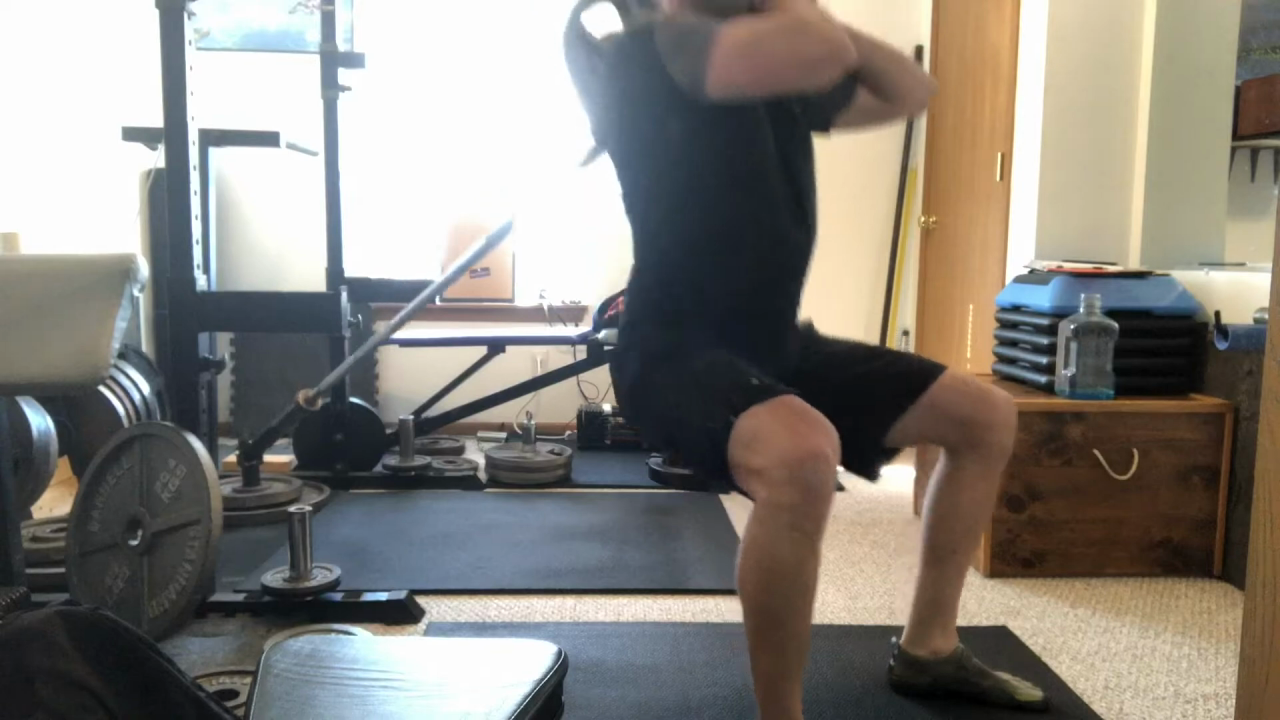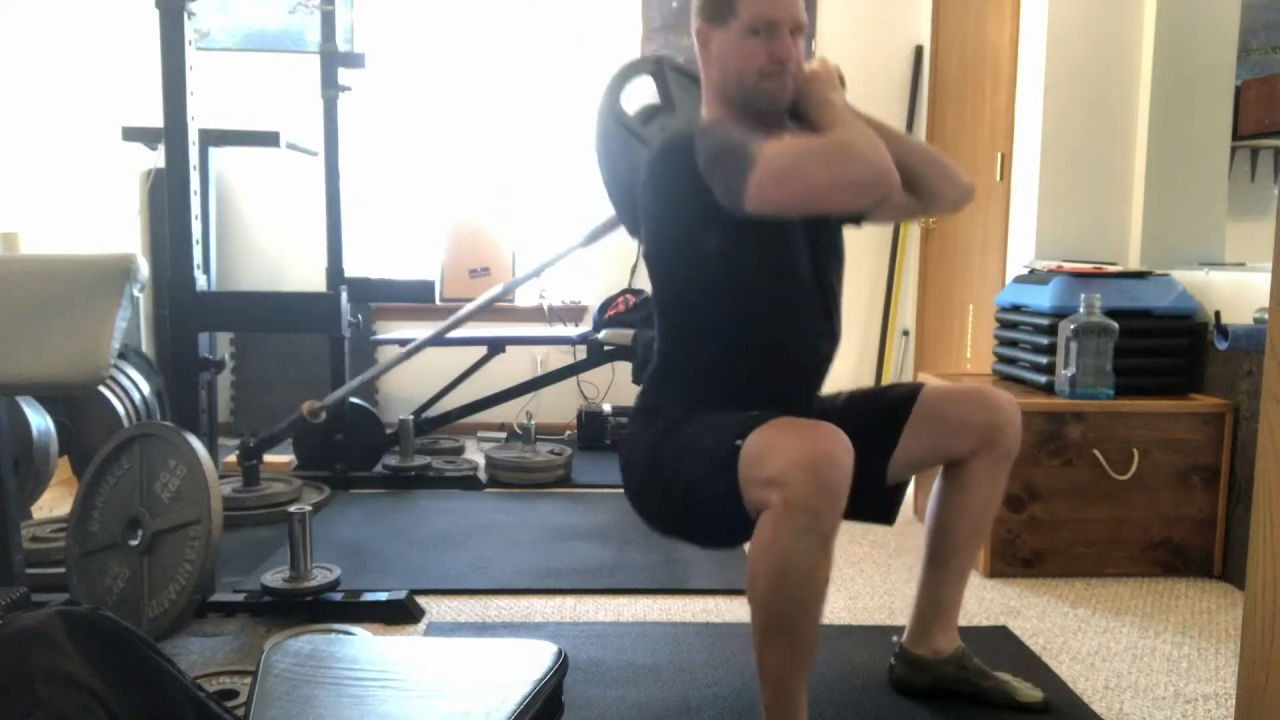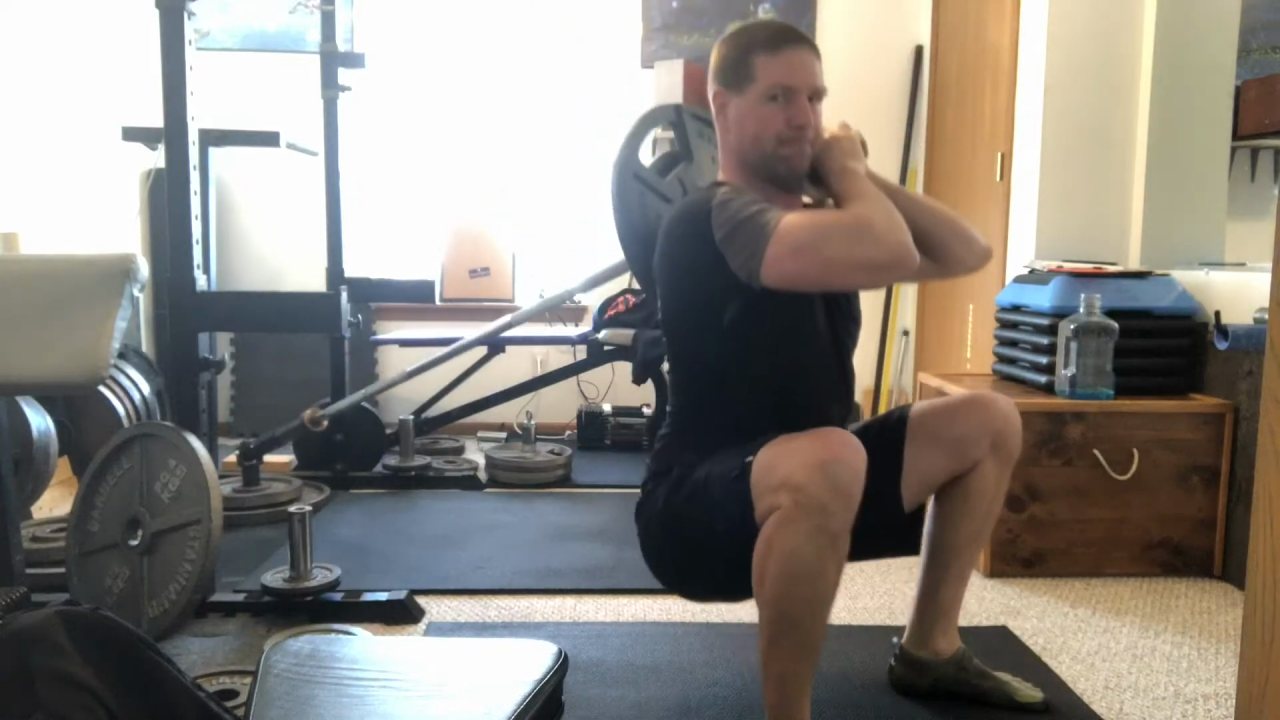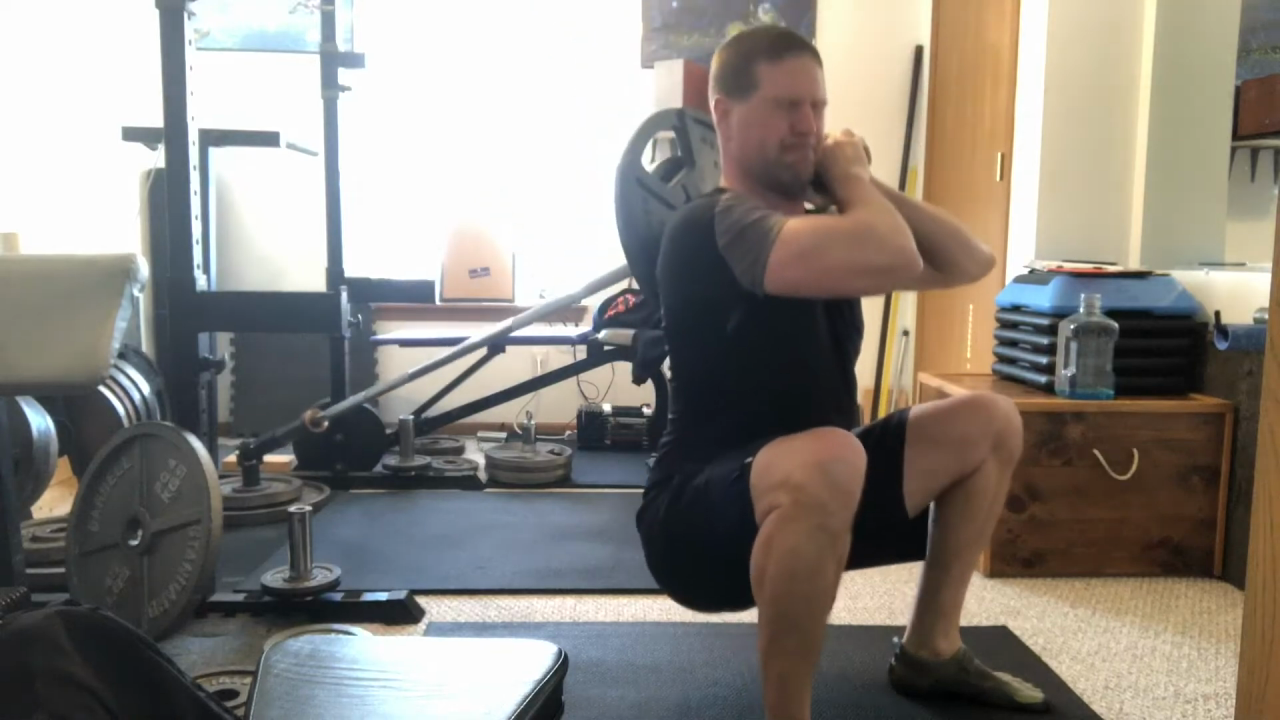
dt=0.3s
person 1, frame 1
left shoulder: (771, 63)
left elbow: (911, 91)
right elbow: (816, 61)
left hip: (775, 346)
right hip: (679, 354)
left knee: (986, 417)
right knee: (802, 454)
left ankle: (929, 648)
person 1, frame 2
left shoulder: (805, 155)
right shoulder: (699, 156)
left elbow: (948, 189)
right elbow: (865, 176)
left wrist: (831, 106)
right wrist: (830, 102)
left hip: (778, 416)
right hip: (684, 443)
left knee: (991, 419)
right knee: (815, 462)
left ankle: (929, 648)
person 1, frame 3
left shoulder: (814, 226)
right shoulder: (715, 222)
left elbow: (966, 253)
right elbow: (888, 255)
left wrist: (857, 177)
right wrist: (846, 170)
left hip: (799, 487)
right hip: (696, 508)
left knee: (989, 422)
right knee: (827, 463)
left ankle: (929, 649)
person 1, frame 4
left shoulder: (819, 232)
right shoulder: (716, 229)
left elbow: (969, 262)
right elbow: (890, 260)
left wrist: (859, 182)
right wrist: (851, 176)
left hip: (801, 495)
right hip: (696, 516)
left knee: (991, 423)
right knee: (826, 463)
left ankle: (930, 650)
